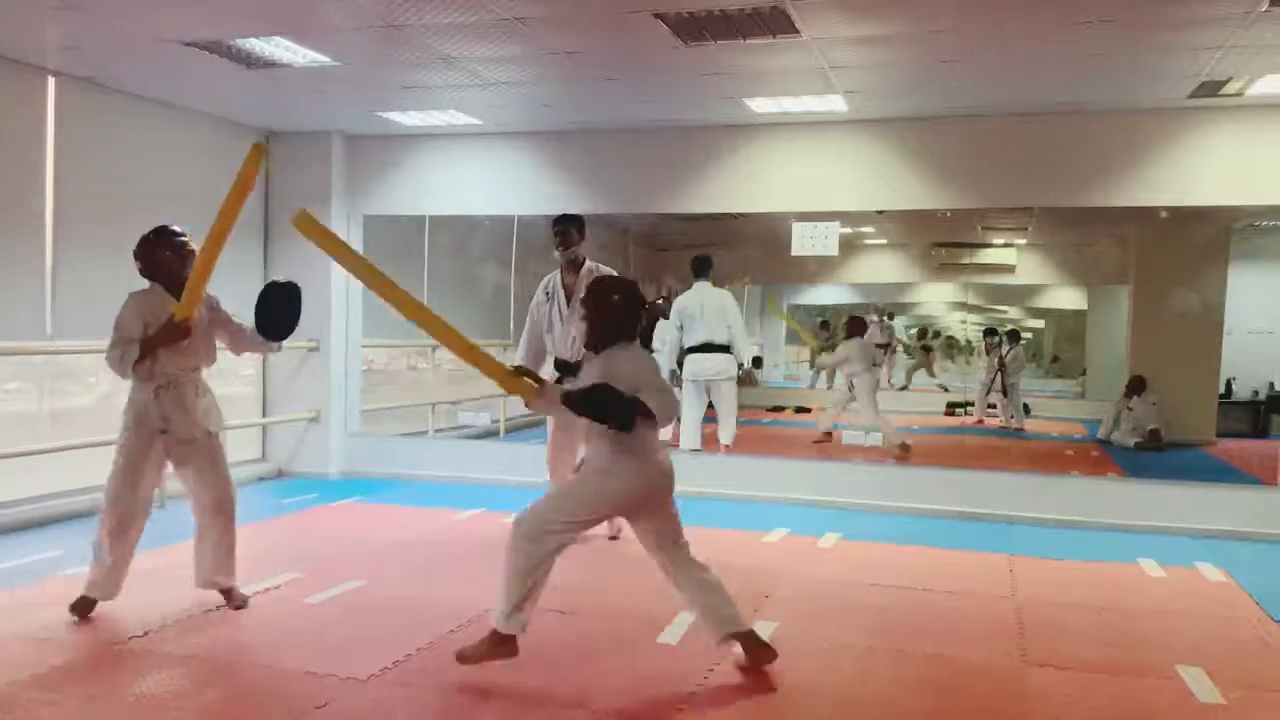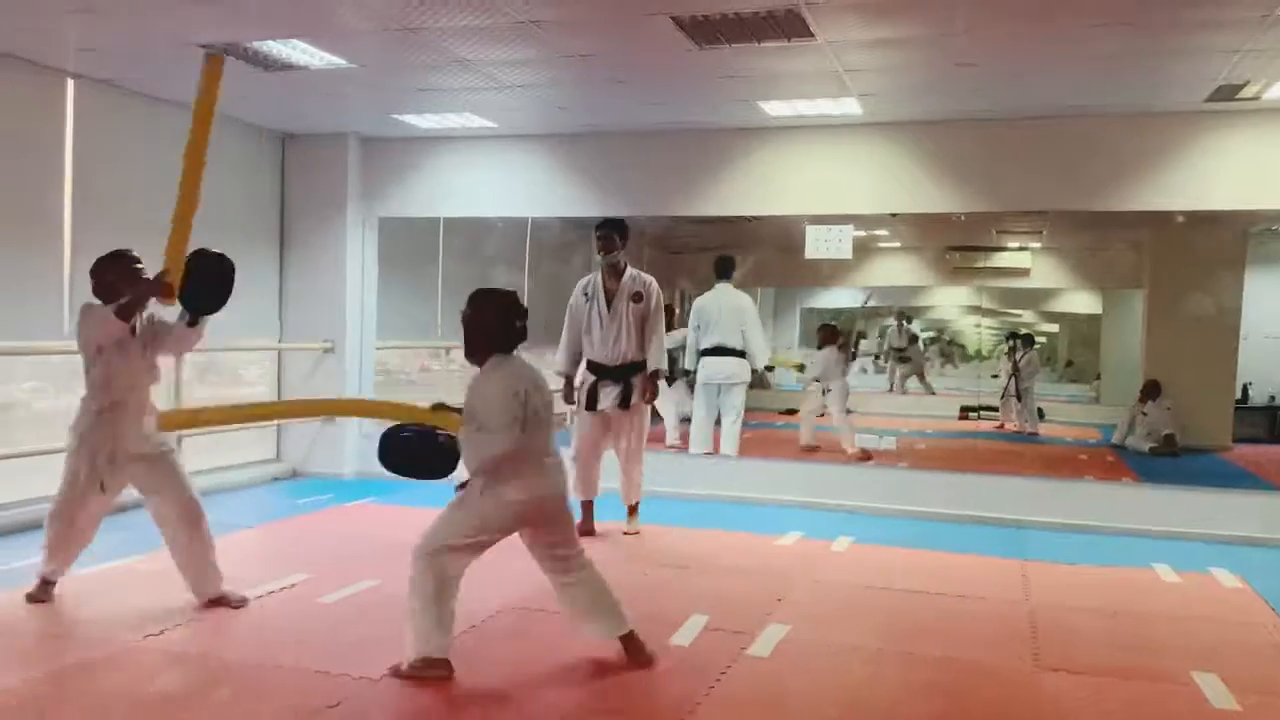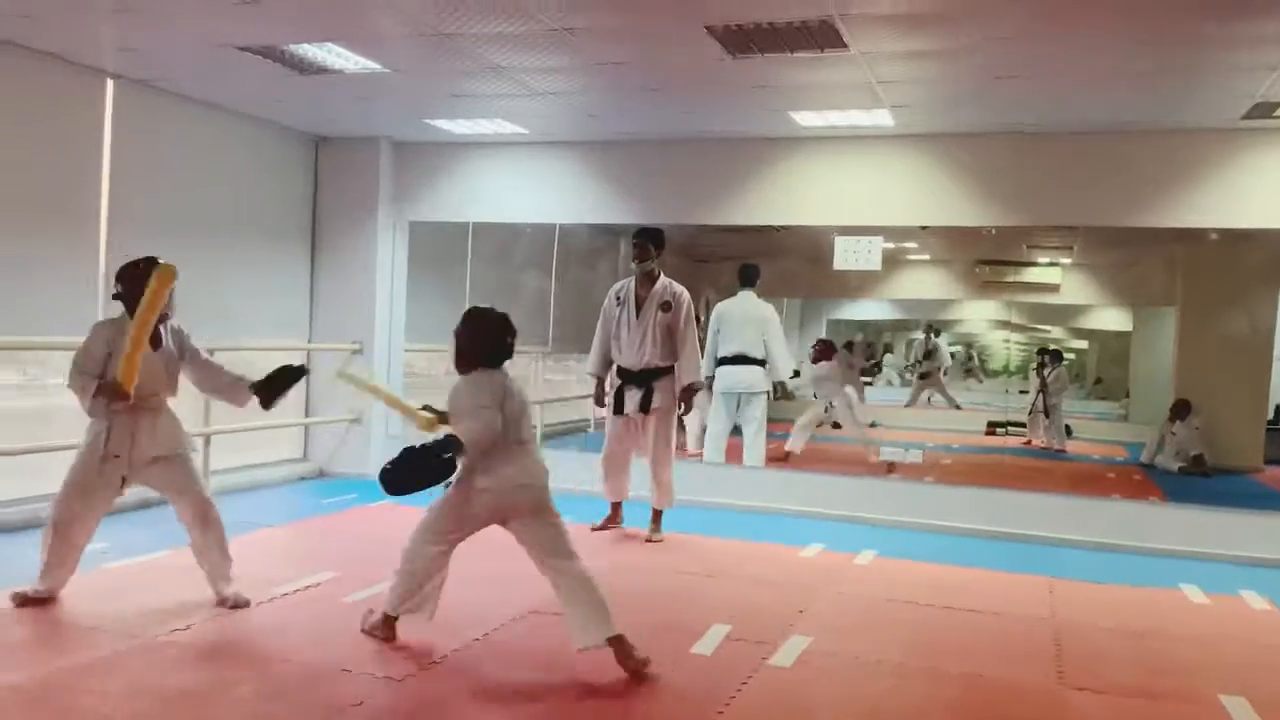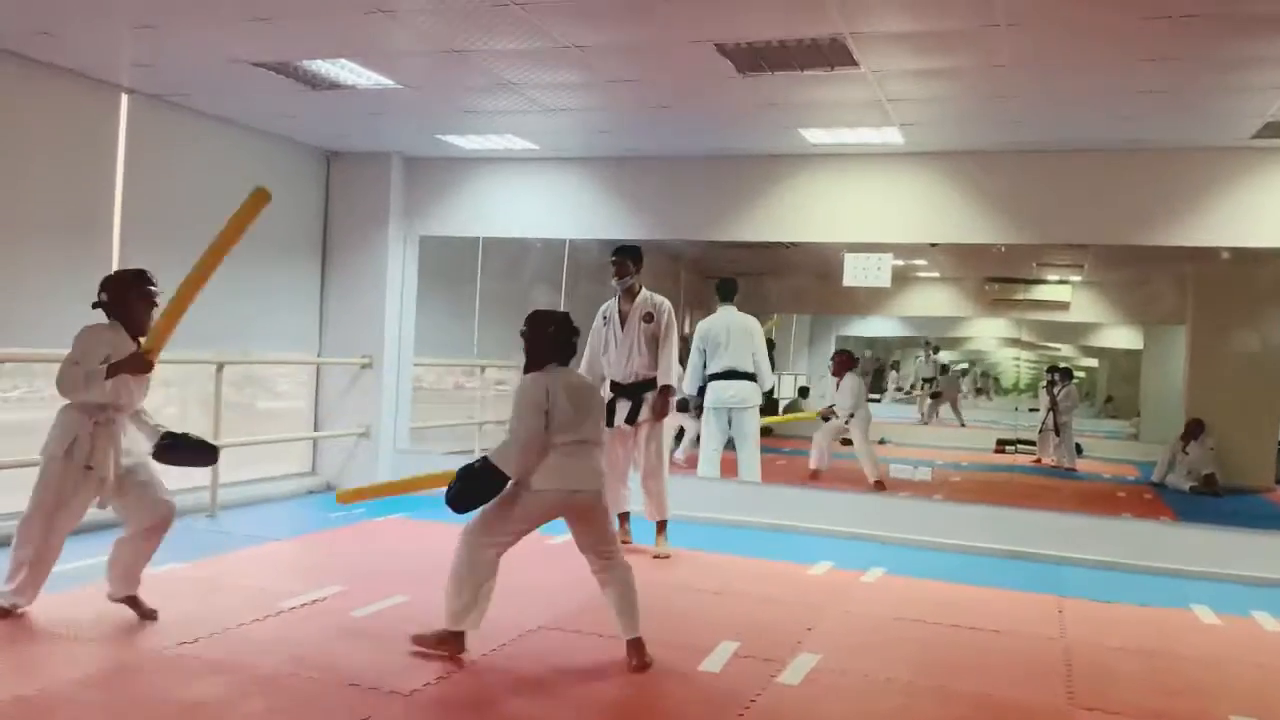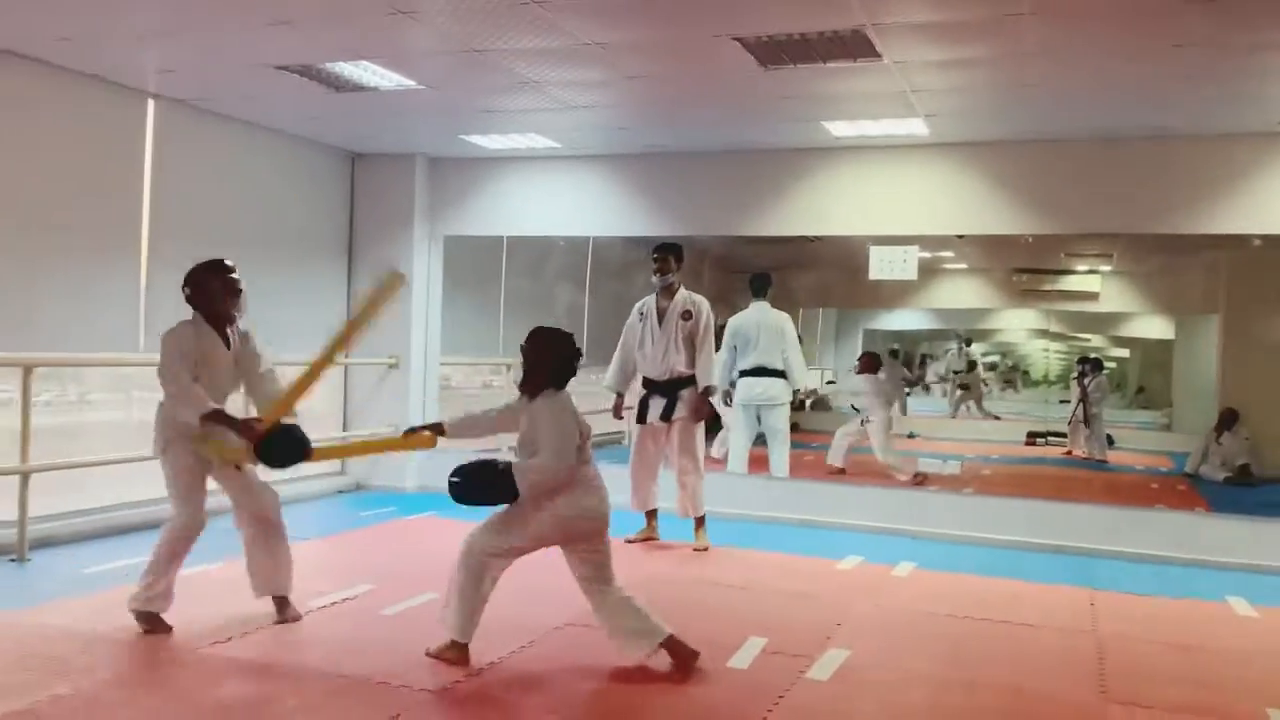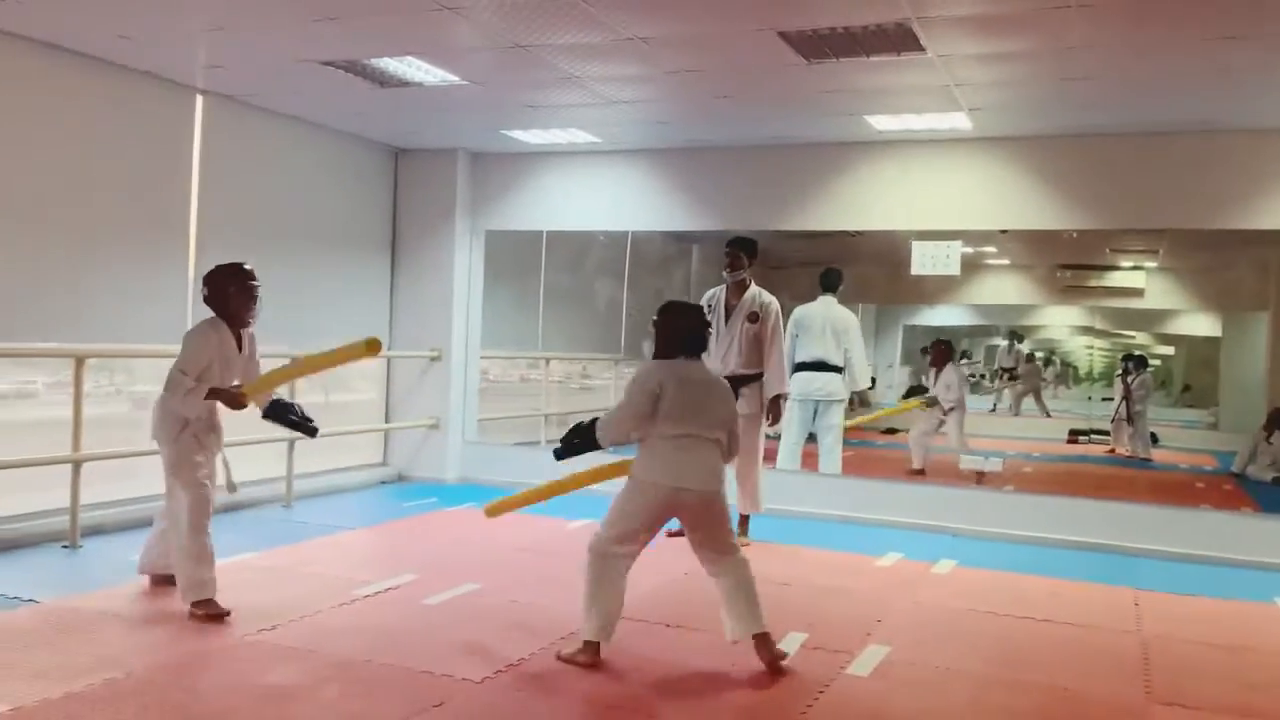
dt=0.3s
person 1, frame 1
left shoulder: (627, 361)
right shoulder: (607, 360)
left elbow: (665, 405)
right elbow: (571, 406)
left wrist: (632, 411)
right wrist: (536, 391)
left hip: (618, 473)
right hip: (653, 473)
left knee: (532, 532)
right knee: (677, 560)
left ankle: (504, 635)
right ankle: (748, 641)
person 1, frame 2
left shoulder: (494, 381)
right shoulder: (523, 372)
left elbow: (496, 442)
right wrist: (457, 417)
left hip: (506, 492)
right hip: (548, 487)
left knee: (432, 555)
right knee: (570, 566)
left ankle: (433, 657)
right ankle: (631, 644)
person 1, frame 3
left shoulder: (477, 384)
right shoulder: (504, 383)
left elbow: (485, 425)
left wrist: (447, 446)
right wrist: (448, 415)
left hip: (487, 485)
right hip: (531, 484)
left knee: (428, 541)
right knee: (564, 566)
left ankle: (388, 620)
right ankle: (618, 647)
person 1, frame 4
left shoulder: (535, 385)
right shoulder: (589, 388)
left elbow: (523, 441)
left wrist: (491, 468)
left hip: (545, 484)
right hip: (590, 485)
left knee: (478, 540)
right knee: (608, 561)
left ankle: (453, 634)
right ankle: (635, 643)
person 1, frame 5
left shoulder: (550, 409)
right shoulder: (534, 402)
left elbow: (556, 467)
right elbow: (496, 418)
left wrist: (510, 477)
right wrist: (440, 428)
left hip: (557, 510)
right hip: (590, 510)
left knee: (478, 553)
right knee: (602, 589)
left ankle: (457, 645)
right ankle: (672, 646)
person 1, frame 6
left shoulder: (655, 372)
right shoulder: (720, 387)
left elbow: (626, 422)
right elbow: (730, 446)
left wrist: (594, 431)
left hip: (656, 480)
right hip: (705, 484)
left knee: (607, 551)
right knee: (726, 559)
left ankle: (591, 646)
right ankle: (762, 644)
person 2, frame 1
left shoulder: (205, 304)
right shoulder: (139, 304)
left elbow: (243, 340)
right elbow: (119, 360)
right wrist: (157, 341)
left hip: (196, 409)
right hip: (153, 410)
left knee: (217, 498)
right knee: (126, 501)
left ankle: (219, 578)
right ankle: (98, 588)
person 2, frame 2
left shoulder: (150, 324)
right shoulder: (92, 317)
left elbow: (182, 340)
right elbow: (104, 330)
right wrist: (144, 295)
left hip: (144, 431)
right hip: (100, 434)
left knee: (183, 510)
right knee: (70, 516)
left ankle: (211, 589)
right ankle: (49, 575)
person 2, frame 3
left shoulder: (175, 338)
right shoulder: (107, 333)
left elbow: (213, 377)
right elbow: (79, 377)
left wrist: (257, 390)
right wrist: (103, 389)
left hip: (160, 436)
right hip: (112, 434)
left knee: (199, 509)
right knee: (71, 509)
left ankle: (225, 588)
right ankle: (48, 586)
person 2, frame 4
left shoulder: (138, 351)
right shoulder: (96, 336)
right elbow: (69, 384)
left wrist: (158, 433)
right wrist: (120, 369)
left hip: (116, 445)
right hip: (78, 442)
left knee: (156, 512)
right knee: (47, 524)
left ankle: (124, 587)
person 2, frame 5
left shoulder: (241, 339)
right shoulder: (181, 336)
left elbow: (263, 385)
right elbow: (180, 393)
right wrist: (229, 422)
left hip: (219, 433)
right hip: (179, 433)
left knee: (260, 505)
right knee: (189, 516)
left ankle: (278, 589)
right ankle: (147, 602)
person 2, frame 6
left shoulder: (246, 337)
right shoulder: (204, 335)
left elbow: (251, 380)
right elbow: (177, 388)
right wrist: (220, 396)
left hip: (203, 425)
right hip: (179, 422)
left knee: (189, 500)
right knee: (195, 501)
left ankle: (158, 566)
right ankle: (198, 593)
person 3, frame 1
left shoulder: (605, 278)
right shoulder: (547, 284)
right elbow: (535, 332)
right wrist: (527, 376)
right hip: (563, 376)
right knee: (560, 452)
left ankle: (611, 514)
person 3, frame 2
left shoulder: (645, 285)
right shoulder: (585, 287)
left elbow: (654, 334)
right elbow: (572, 334)
left wrist: (653, 377)
right wrist: (567, 379)
left hip: (631, 380)
right hip: (595, 380)
left knee: (631, 453)
right knee: (584, 451)
left ankle: (632, 515)
right ankle: (586, 519)
person 3, frame 3
left shoulder: (676, 294)
right shoulder: (618, 292)
left elbow: (687, 343)
right elbow: (604, 336)
left wrist: (688, 387)
right wrist: (600, 380)
left hip: (659, 386)
right hip: (625, 384)
left knee: (660, 457)
right knee: (614, 454)
left ankle: (656, 522)
right ankle: (615, 513)
person 3, frame 4
left shoulder: (659, 306)
right shoulder: (606, 311)
left elbow: (668, 351)
right elbow: (594, 355)
left wrist: (665, 393)
left hip: (648, 397)
right hip: (618, 398)
left knee: (652, 468)
right knee: (613, 467)
left ankle: (661, 534)
right ankle: (623, 529)
person 3, frame 5
left shoulder: (697, 305)
right shoulder: (642, 307)
left elbow: (705, 351)
right elbow: (627, 351)
left wrist: (705, 393)
right wrist: (618, 394)
left hip: (683, 395)
right hip: (651, 396)
left knee: (688, 464)
right knee: (642, 464)
left ankle: (699, 528)
right ankle: (650, 526)
person 3, frame 6
left shoulder: (766, 304)
right shoulder: (711, 299)
left elbow: (774, 354)
left wrist: (776, 397)
left hip: (747, 392)
left knee: (747, 463)
left ankle: (743, 527)
person 4, frame 1
left shoulder: (681, 301)
right shoulder: (725, 297)
left elbow: (675, 337)
right elbow: (737, 330)
right wrist: (741, 359)
left hip: (694, 361)
right hip: (722, 359)
left knee: (691, 412)
right knee: (726, 408)
left ankle: (689, 452)
right ankle: (725, 445)
person 4, frame 2
left shoulder: (700, 302)
right shoulder: (744, 300)
left elbow: (692, 338)
right elbow: (753, 335)
left wrist: (691, 367)
right wrist: (756, 365)
left hip: (708, 364)
right hip: (735, 364)
left knee: (702, 415)
right knee: (732, 415)
left ankle: (700, 455)
right ankle: (727, 457)
person 4, frame 3
left shoulder: (721, 308)
right shoulder: (766, 310)
left elbow: (711, 344)
right elbow: (775, 346)
left wrist: (708, 373)
right wrist: (779, 378)
left hip: (726, 372)
right hip: (754, 373)
left knee: (717, 427)
right knee: (753, 429)
person 4, frame 4
left shoulder: (704, 325)
right shoulder: (751, 322)
left elbow: (695, 362)
right elbow: (761, 358)
left wrist: (691, 392)
right wrist: (764, 388)
left hip: (717, 388)
right hip: (745, 388)
left knee: (711, 444)
right knee: (748, 445)
person 4, frame 5
left shoulder: (736, 320)
right shoulder: (782, 319)
left elbow: (726, 358)
right elbow: (792, 355)
left wrist: (725, 386)
right wrist: (796, 386)
left hip: (746, 385)
right hip: (775, 386)
left knee: (740, 441)
right knee: (778, 442)
person 4, frame 6
left shoulder: (800, 312)
right shoulder: (847, 317)
left elbow: (788, 350)
right elbow: (855, 355)
left wrist: (787, 380)
right wrist: (860, 388)
left hip: (803, 379)
right hip: (832, 382)
left knee: (792, 437)
right knee: (830, 441)
